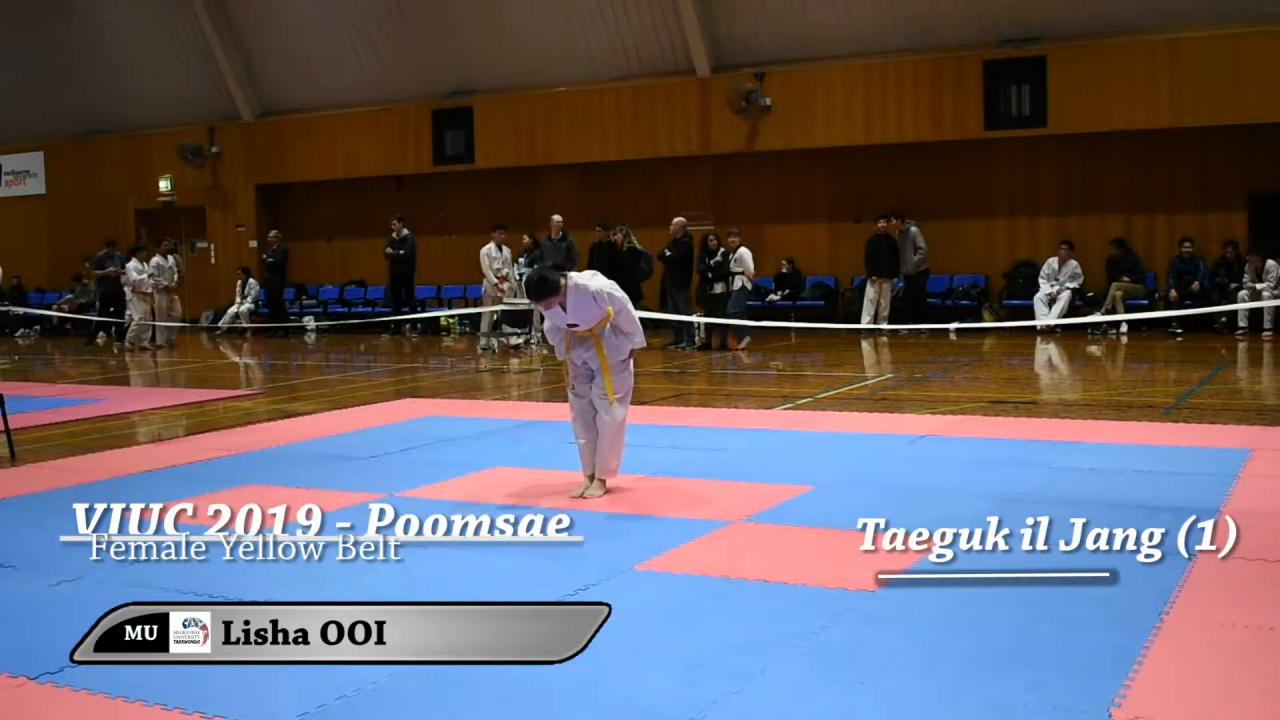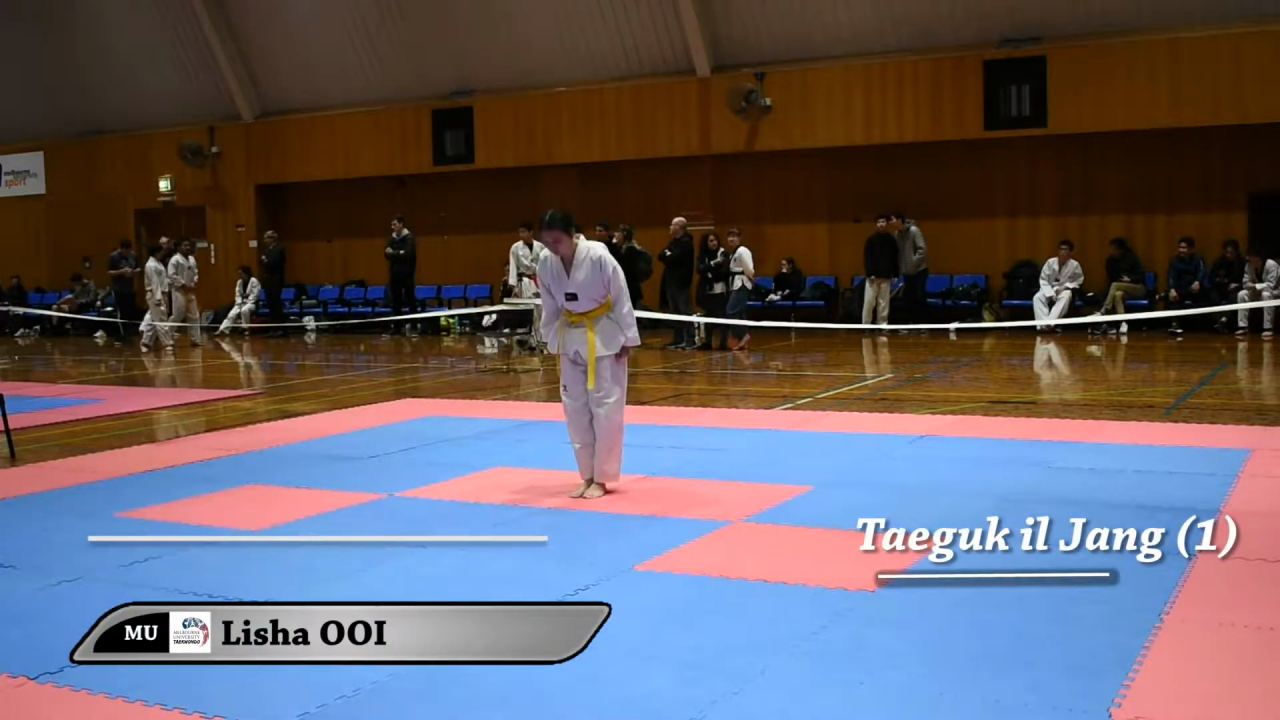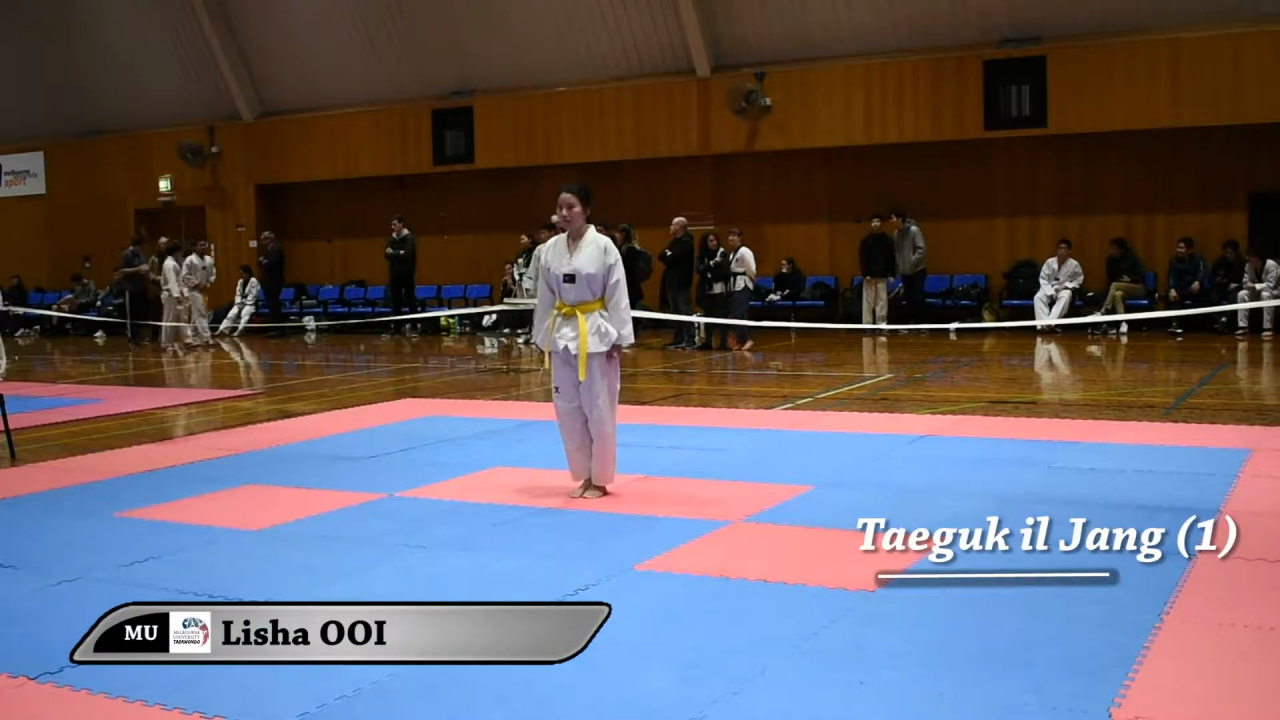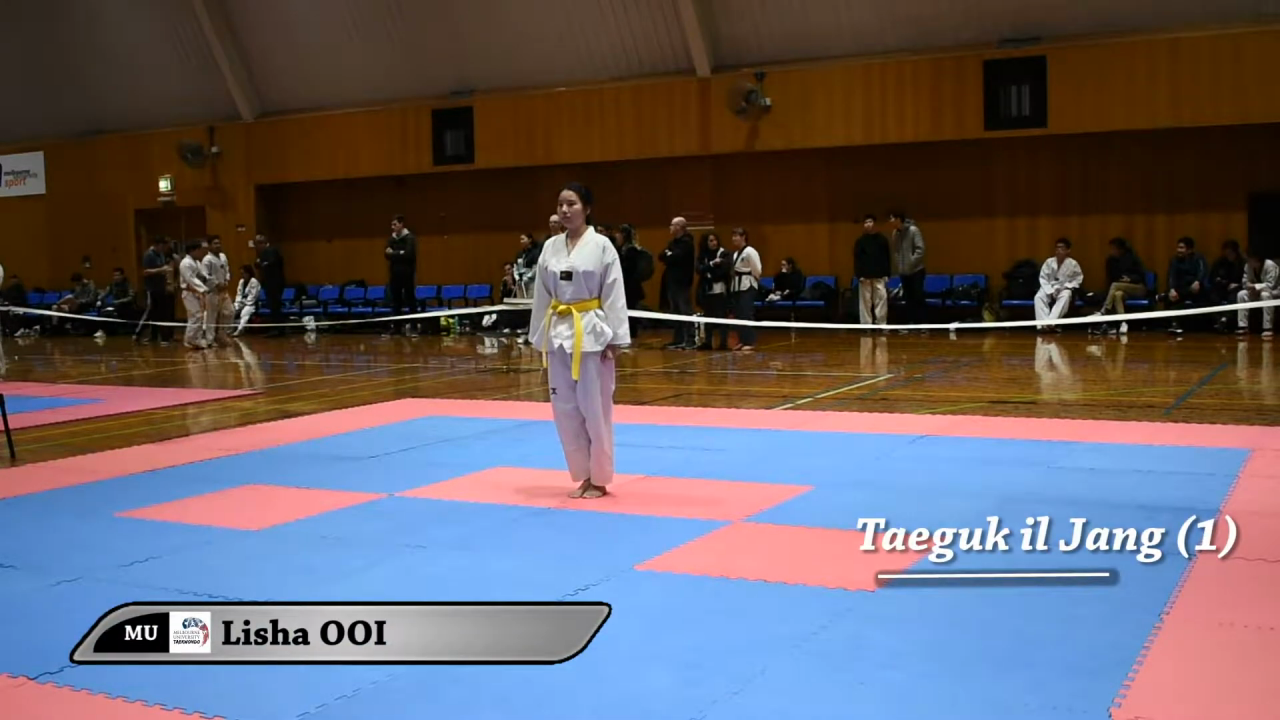
dt=0.4s
person 1, frame 1
left shoulder: (593, 287)
right shoulder: (543, 298)
left elbow: (624, 310)
left wrist: (633, 344)
right wrist: (564, 350)
left hip: (610, 343)
right hip: (578, 346)
left knee: (609, 409)
right knee: (581, 410)
left ankle: (601, 478)
right ankle: (589, 475)
person 1, frame 2
left shoulder: (599, 257)
right shoulder: (545, 263)
left elbow: (621, 301)
right elbow: (550, 307)
left wrist: (626, 341)
right wrist: (556, 342)
left hip: (603, 338)
right hip: (571, 338)
left knee: (606, 408)
right knee: (575, 410)
left ankle: (601, 478)
right ankle: (588, 475)
person 1, frame 3
left shoulder: (603, 246)
right shoulder: (551, 248)
left elbow: (617, 296)
right elbow: (545, 297)
left wrist: (618, 340)
right wrist: (546, 339)
left hip: (595, 335)
right hip: (562, 335)
left knee: (598, 409)
right knee: (567, 410)
left ankle: (600, 480)
right ankle: (584, 477)
person 1, frame 4
left shoulder: (602, 246)
right shoulder: (551, 247)
left elbow: (614, 296)
right elbow: (542, 296)
left wrist: (614, 340)
right wrist: (542, 339)
left hip: (591, 334)
right hip: (558, 334)
left knee: (595, 408)
right knee: (565, 409)
left ankle: (599, 479)
right ankle: (584, 476)
